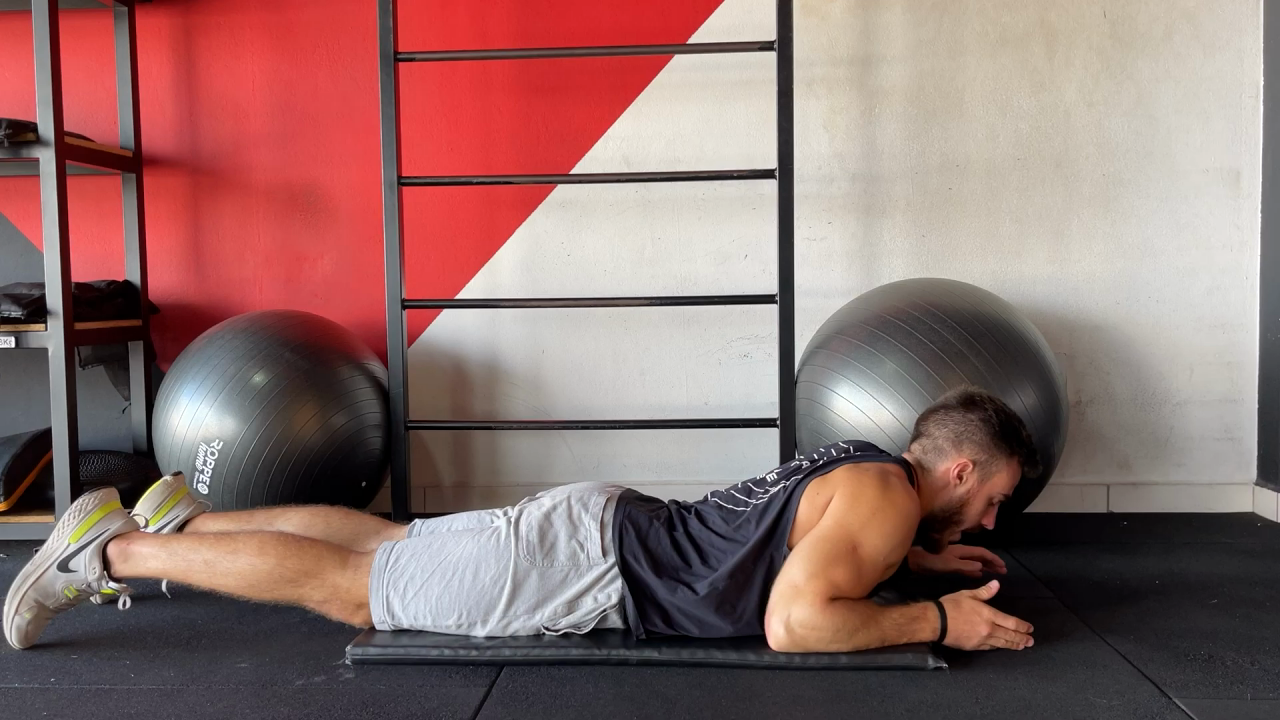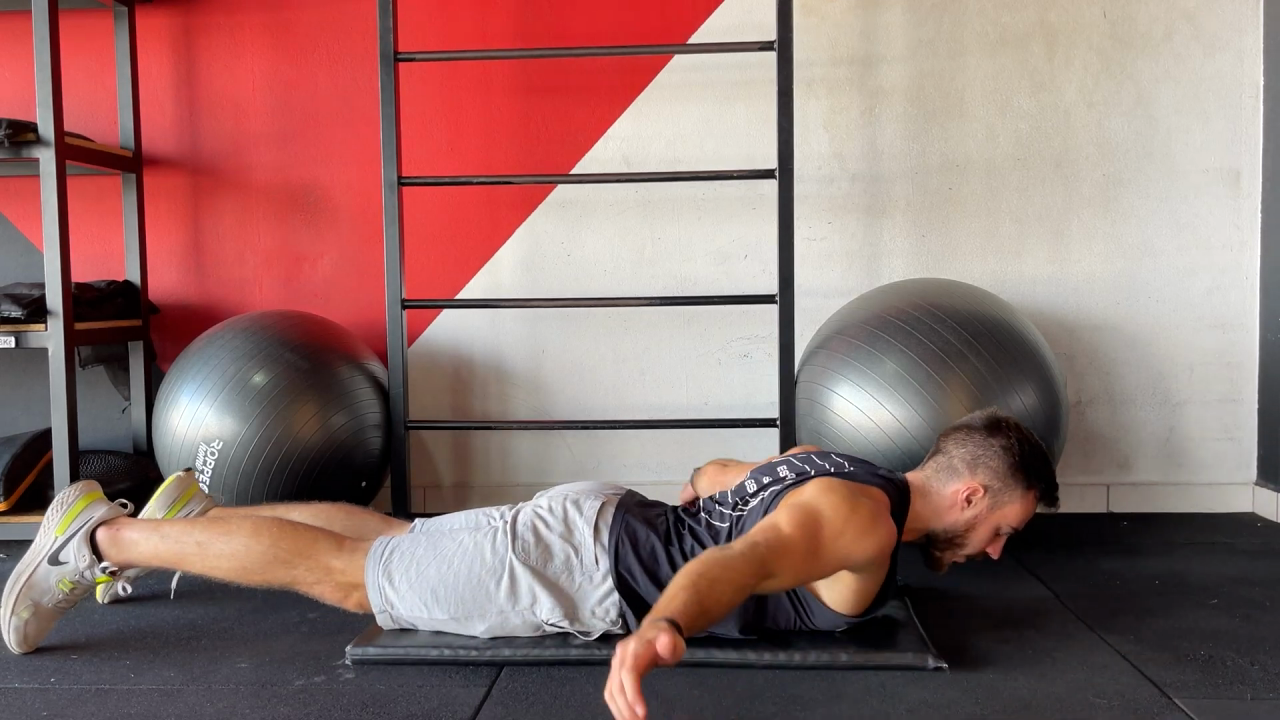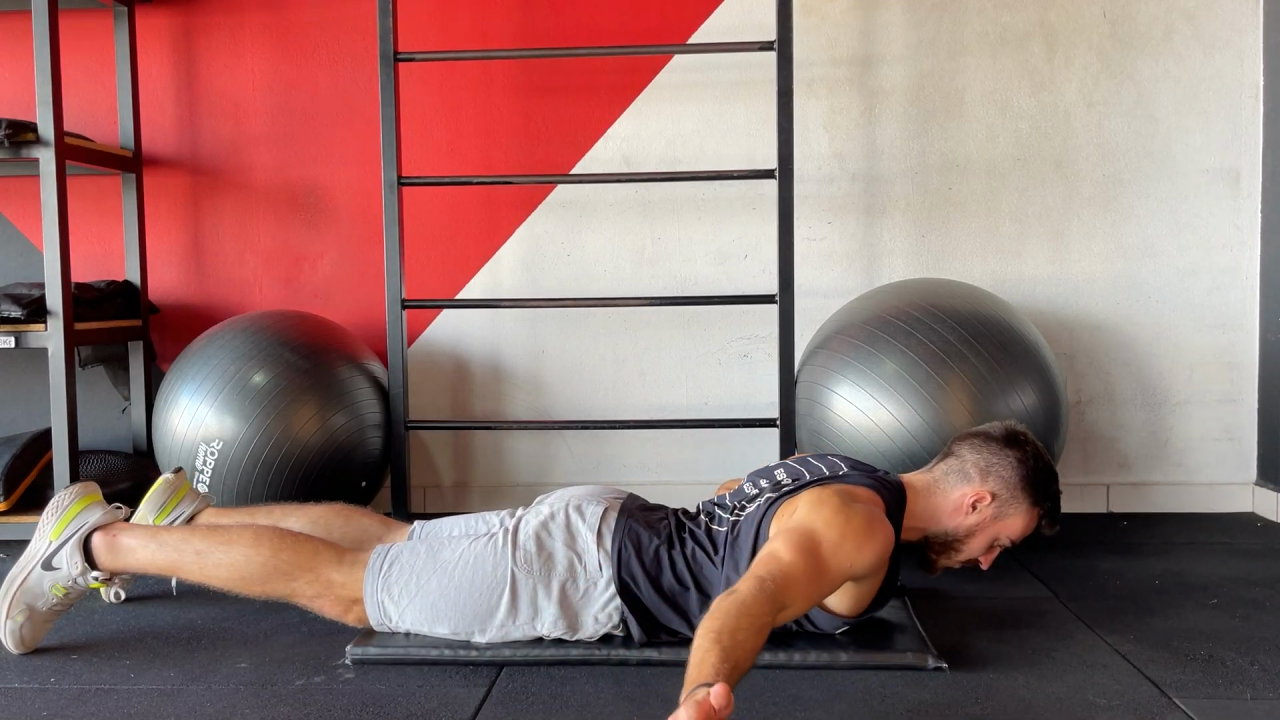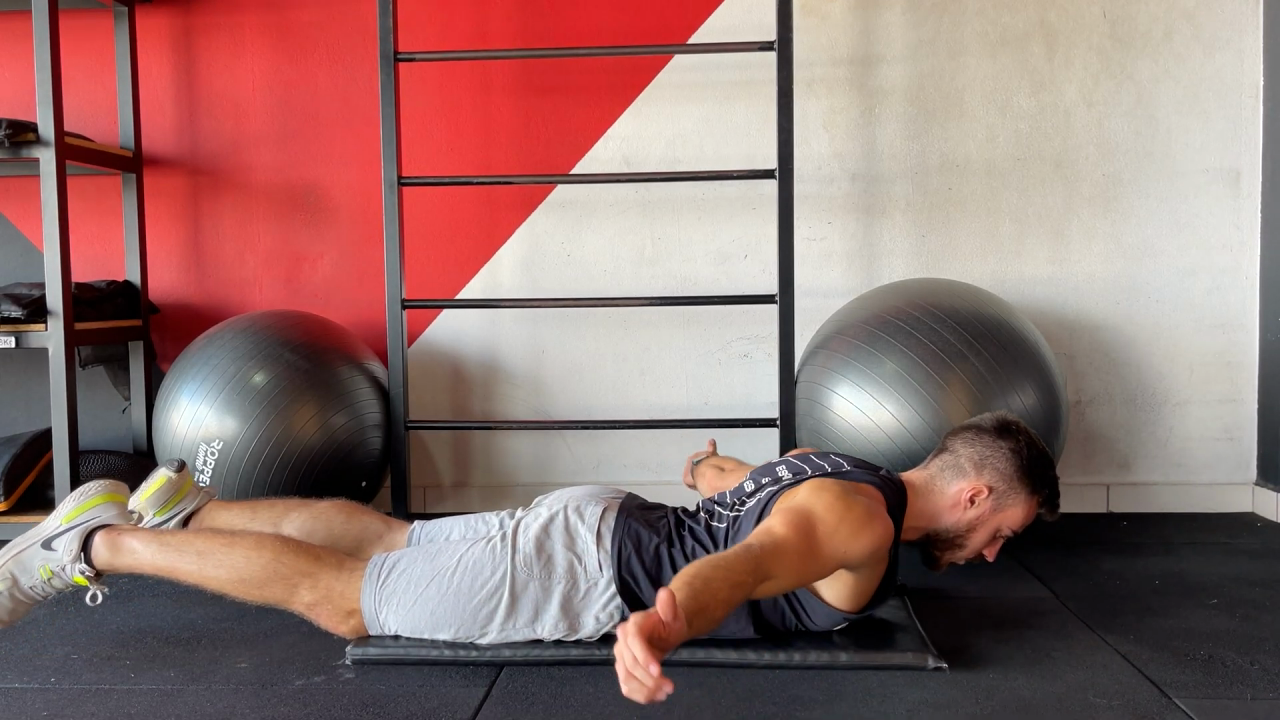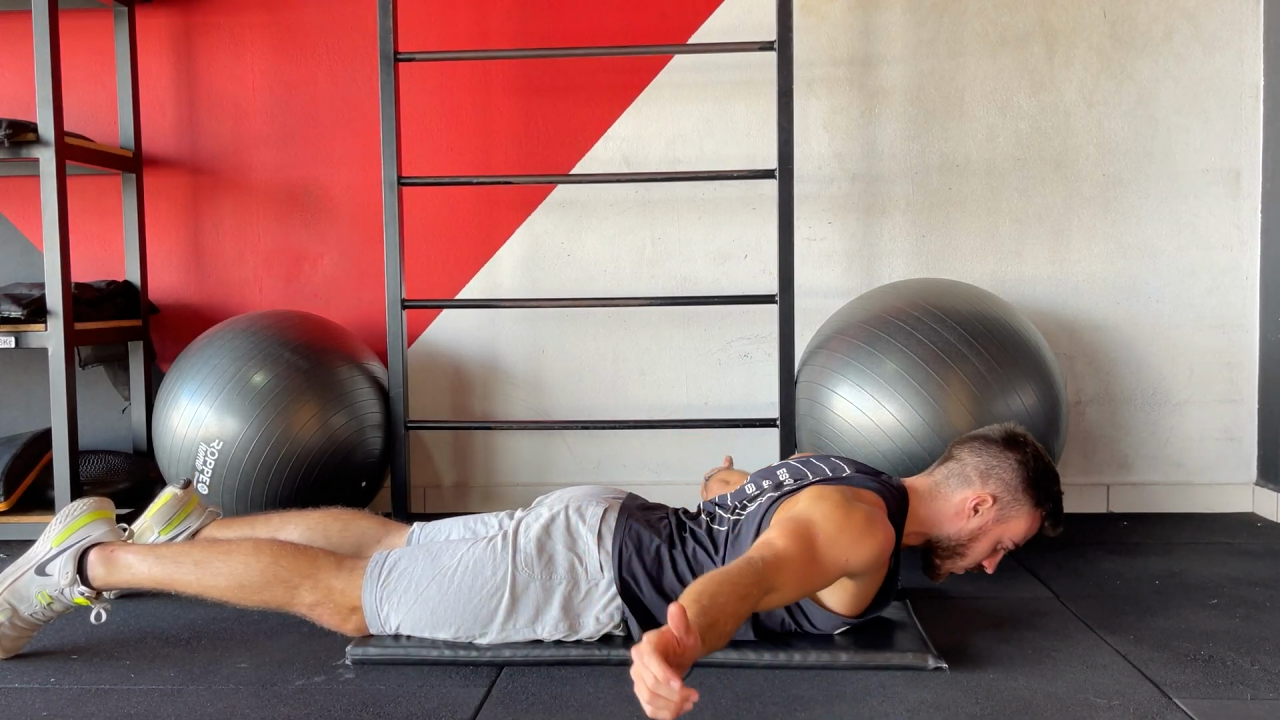
dt=1s
person 1, frame 1
left shoulder: (856, 469)
right shoulder: (885, 495)
right elbow: (795, 624)
left wrist: (910, 559)
right wrist: (939, 621)
left hip: (608, 531)
right hip: (591, 563)
left knee: (377, 545)
right knee: (343, 586)
left ankle: (184, 521)
right ankle: (106, 551)
person 1, frame 2
left shoulder: (837, 474)
right shoulder: (863, 521)
right elbow: (736, 564)
right wrist: (658, 633)
left hip: (609, 531)
right hip: (589, 565)
left knee: (390, 535)
right knee: (349, 574)
left ankle: (192, 521)
right ankle: (101, 537)
person 1, frame 3
left shoulder: (846, 478)
right shoulder: (860, 528)
right elbow: (751, 601)
left hip: (604, 529)
right hip: (583, 569)
left knee: (387, 542)
right knee: (342, 588)
left ankle: (187, 518)
right ankle: (96, 543)
person 1, frame 4
left shoulder: (842, 472)
right shoulder: (862, 521)
right elbow: (743, 568)
right wrist: (663, 628)
left hip: (605, 533)
right hip: (591, 571)
left knee: (384, 537)
right knee: (338, 596)
left ankle: (185, 514)
right ankle: (94, 549)
person 1, frame 5
left shoulder: (847, 477)
right shoulder: (861, 530)
right elbow: (744, 579)
left hip: (606, 527)
right hip: (584, 570)
left knee: (387, 543)
right knee: (337, 594)
left ankle: (189, 526)
right ankle: (88, 558)
